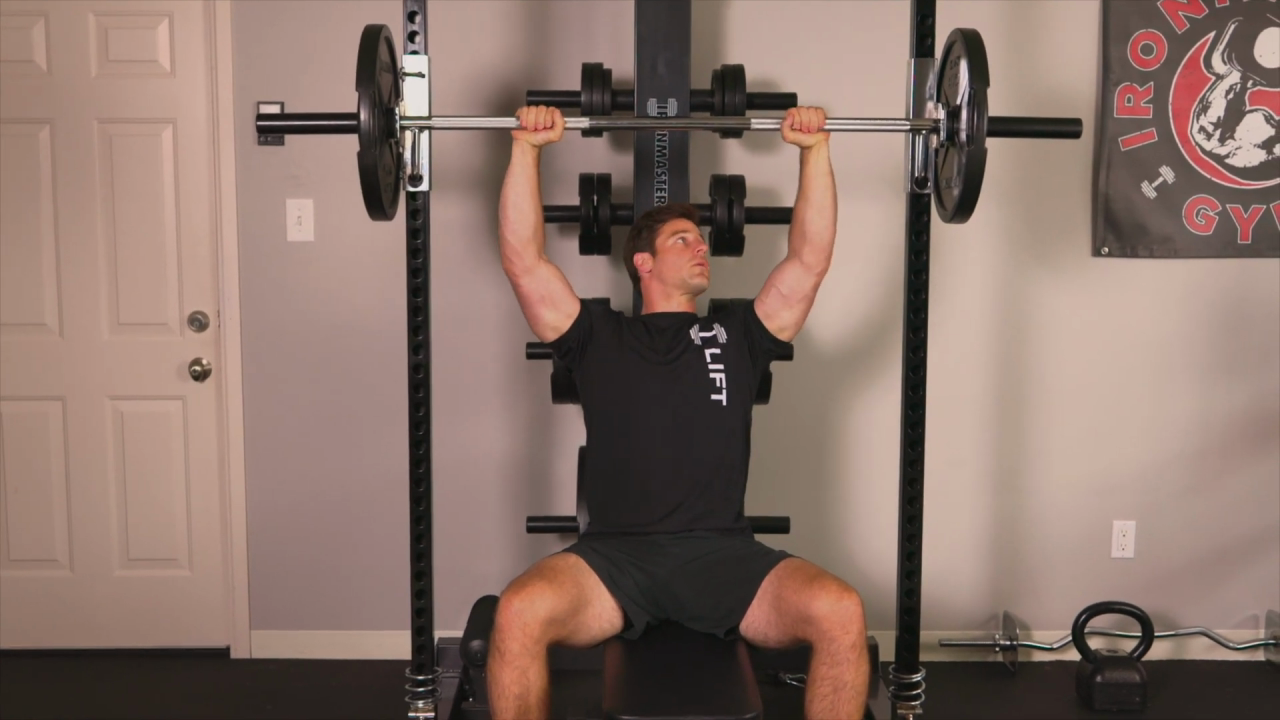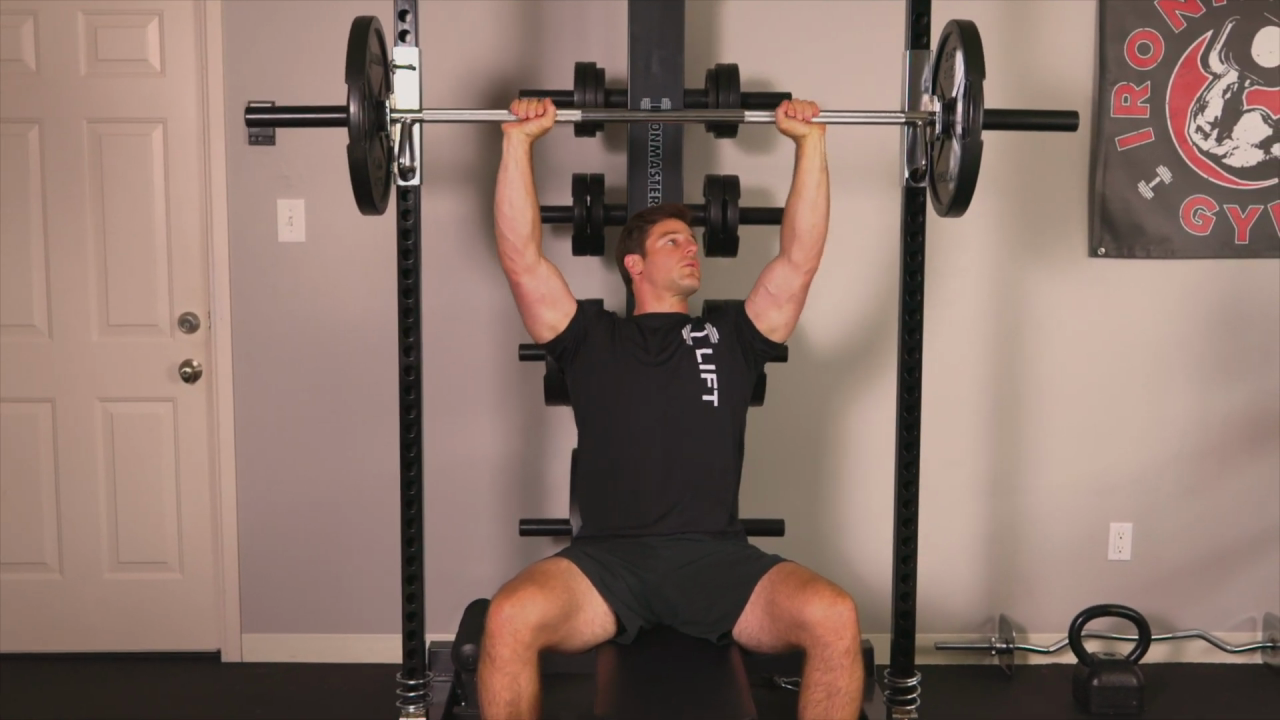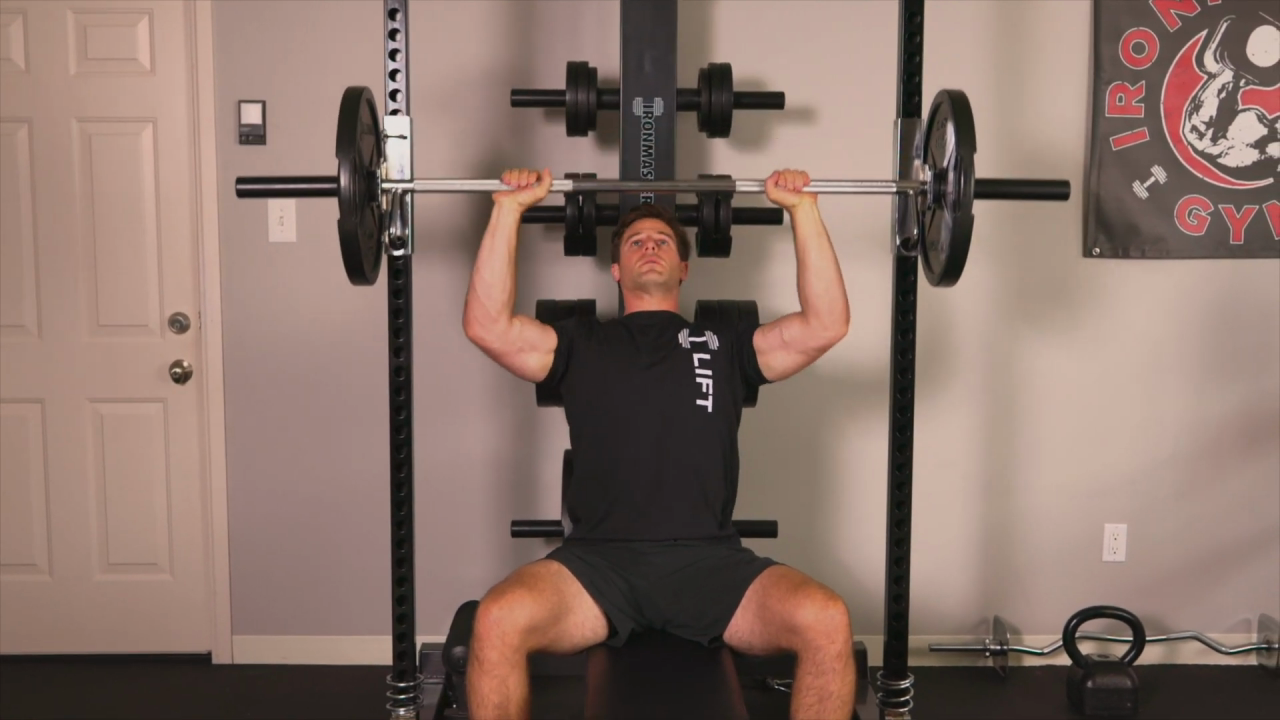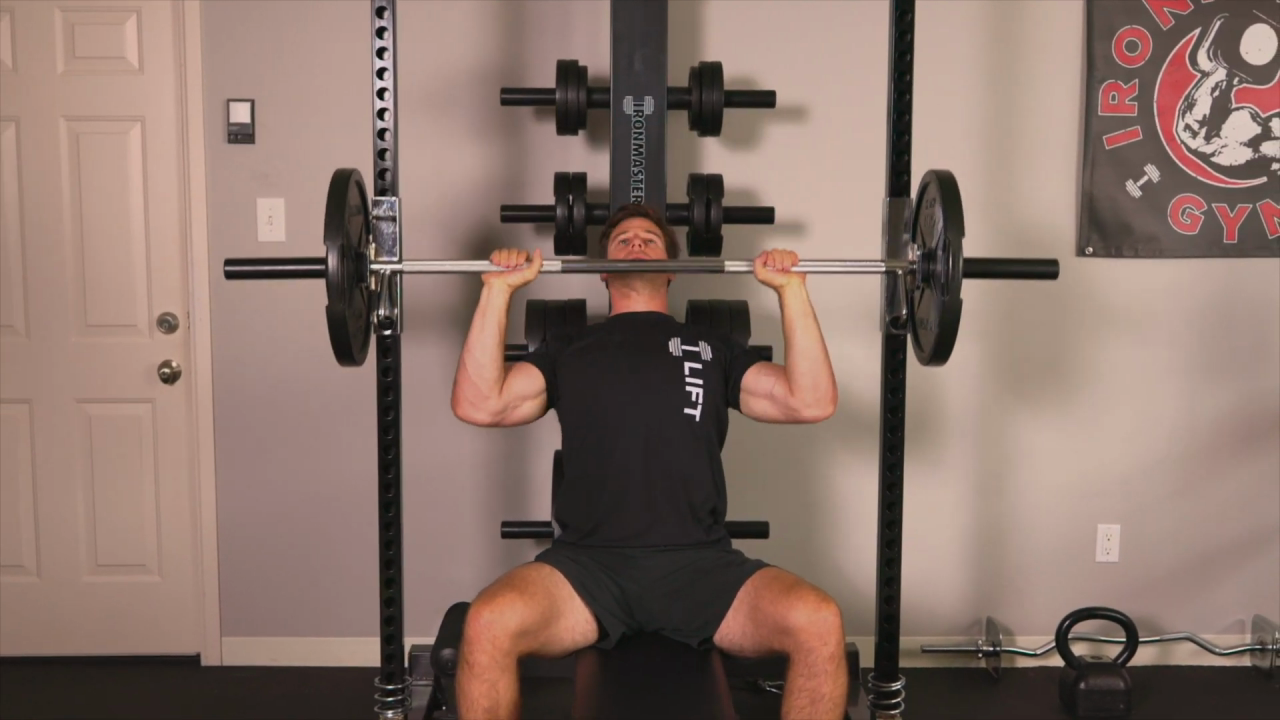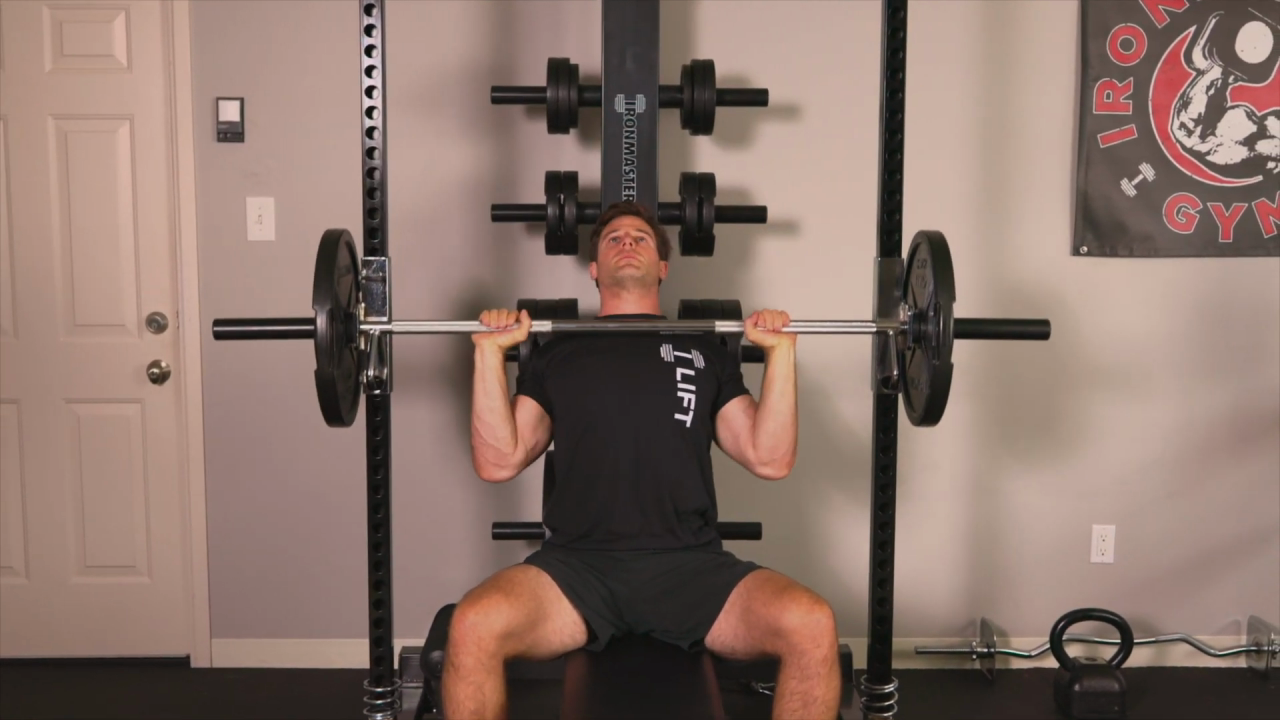
dt=0.5s
person 1, frame 1
left shoulder: (737, 335)
right shoulder: (598, 336)
left elbow: (810, 258)
right elbow: (523, 259)
left wrist: (815, 150)
right wrist: (526, 148)
left hip: (722, 553)
right hip: (614, 553)
left knee: (841, 614)
right knee: (518, 615)
person 1, frame 2
left shoulder: (729, 338)
right shoulder: (591, 338)
left elbow: (800, 256)
right elbow: (520, 257)
left wrist: (809, 142)
right wrist: (518, 140)
left hip: (716, 556)
right hip: (608, 558)
left knee: (834, 618)
right knee: (509, 620)
person 1, frame 3
left shoulder: (724, 347)
right shoulder: (583, 345)
left elbow: (827, 323)
right elbow: (486, 324)
left wrist: (802, 209)
right wrist: (509, 208)
left hip: (708, 559)
right hip: (599, 559)
left knee: (828, 623)
right knee: (497, 621)
person 1, frame 4
left shoulder: (713, 349)
right shoulder: (568, 348)
left elbow: (812, 402)
right elbow: (476, 405)
left wrist: (792, 293)
right wrist: (497, 291)
left hip: (699, 561)
right hip: (589, 560)
left knee: (820, 625)
right knee: (488, 626)
person 1, frame 5
left shoulder: (704, 351)
right shoulder: (556, 352)
left elbow: (771, 459)
right elbow: (496, 461)
left wrist: (781, 351)
right wrist: (489, 350)
left hip: (690, 563)
right hip: (579, 562)
left knee: (813, 628)
right knee: (474, 628)
